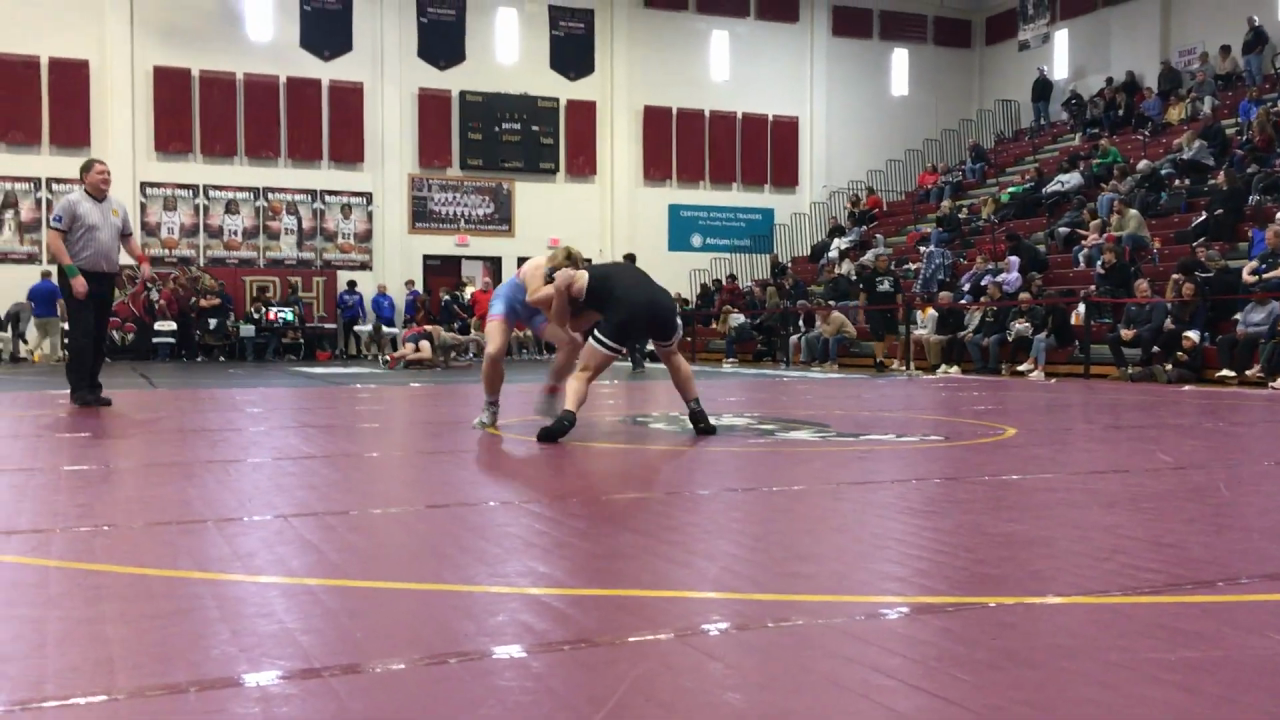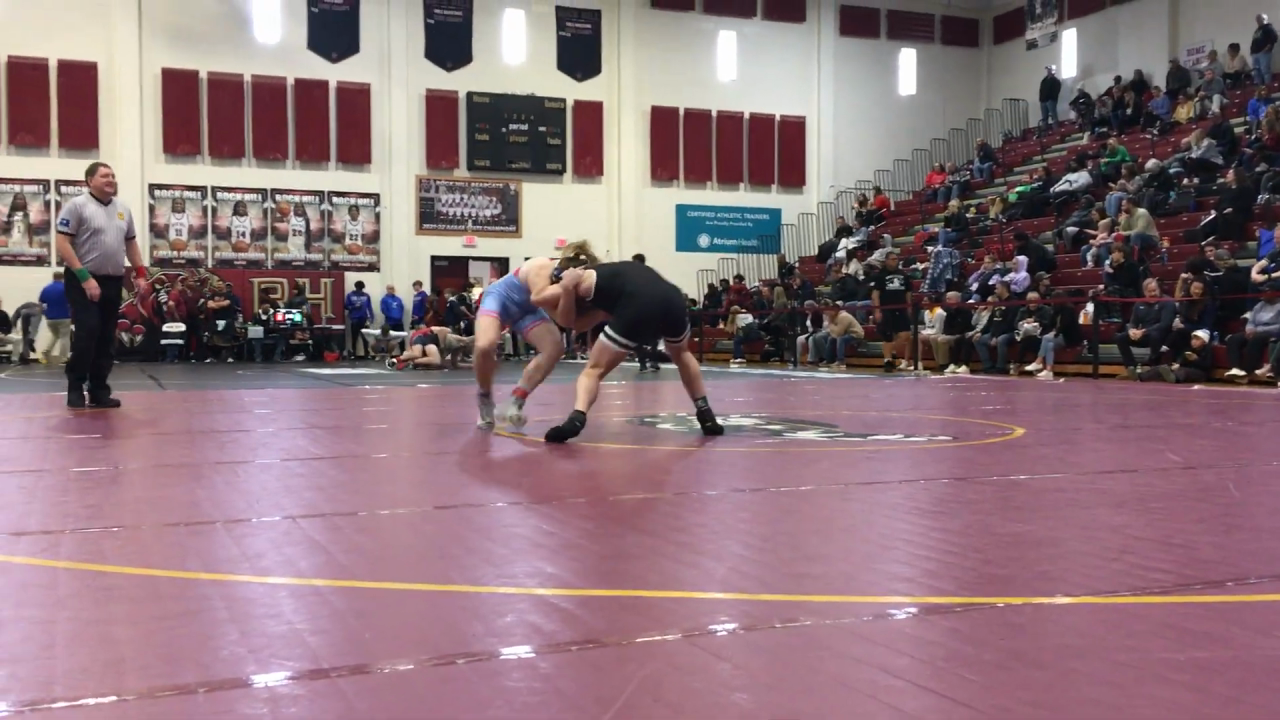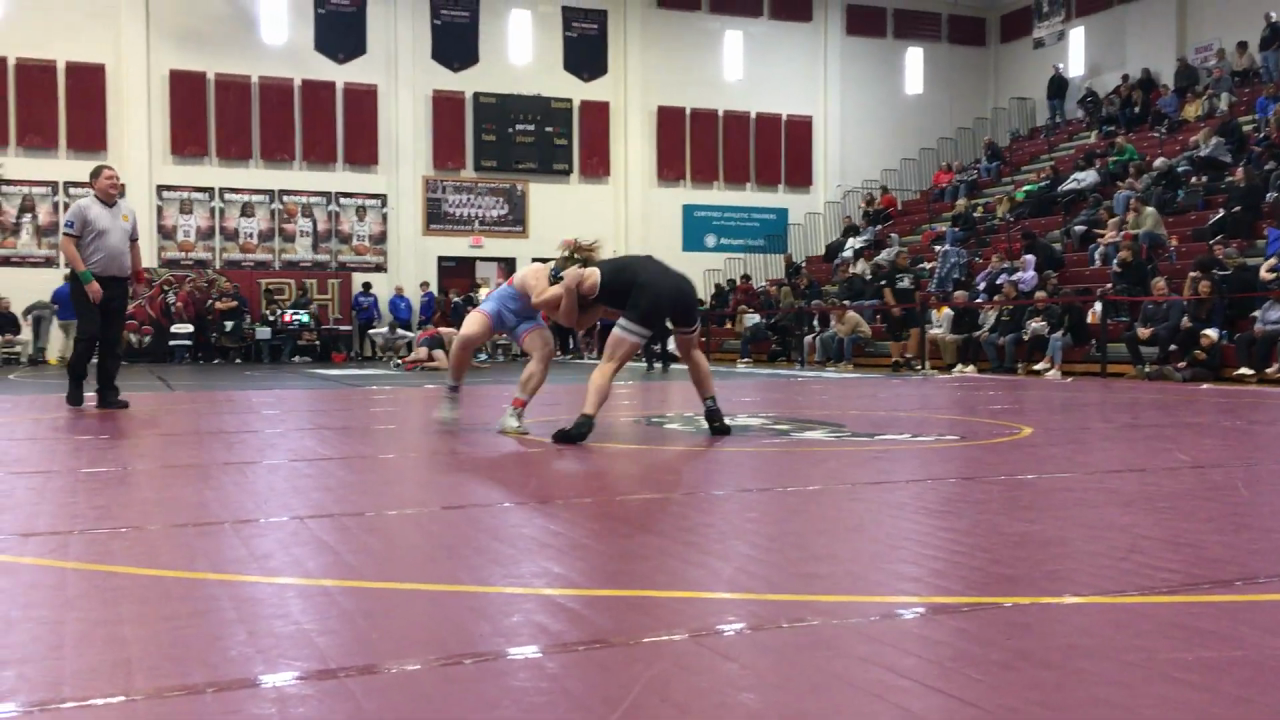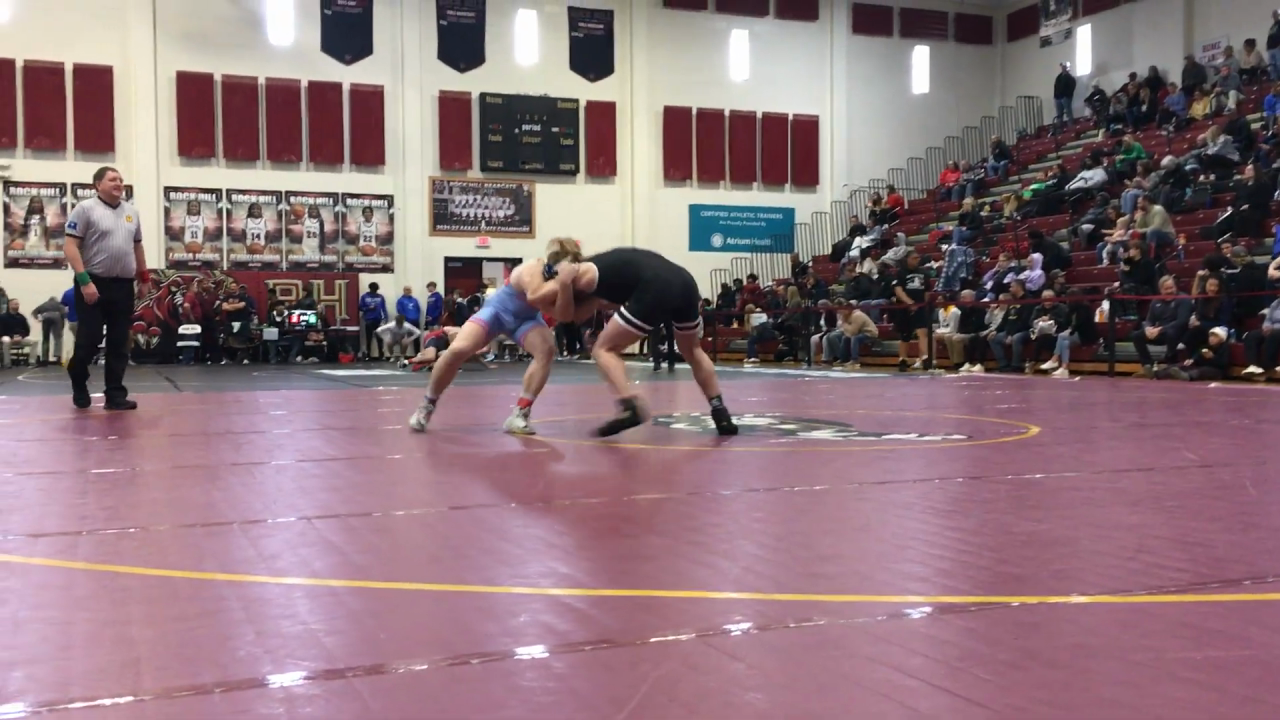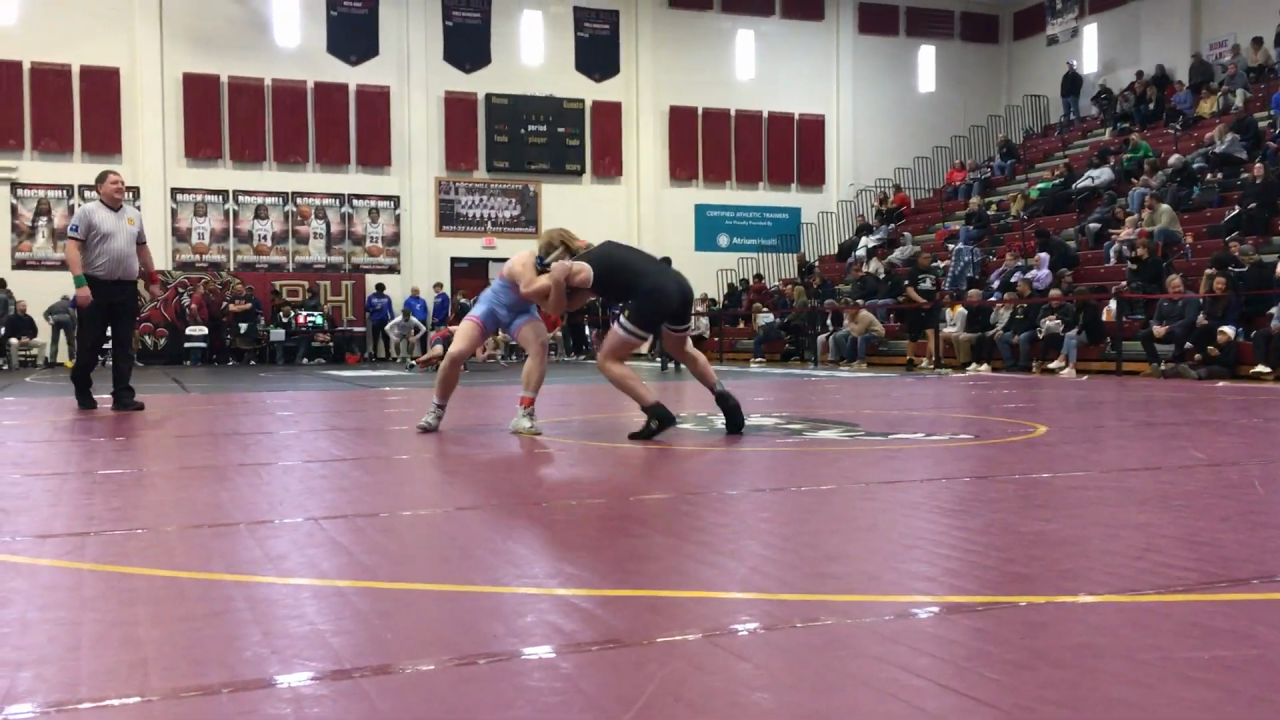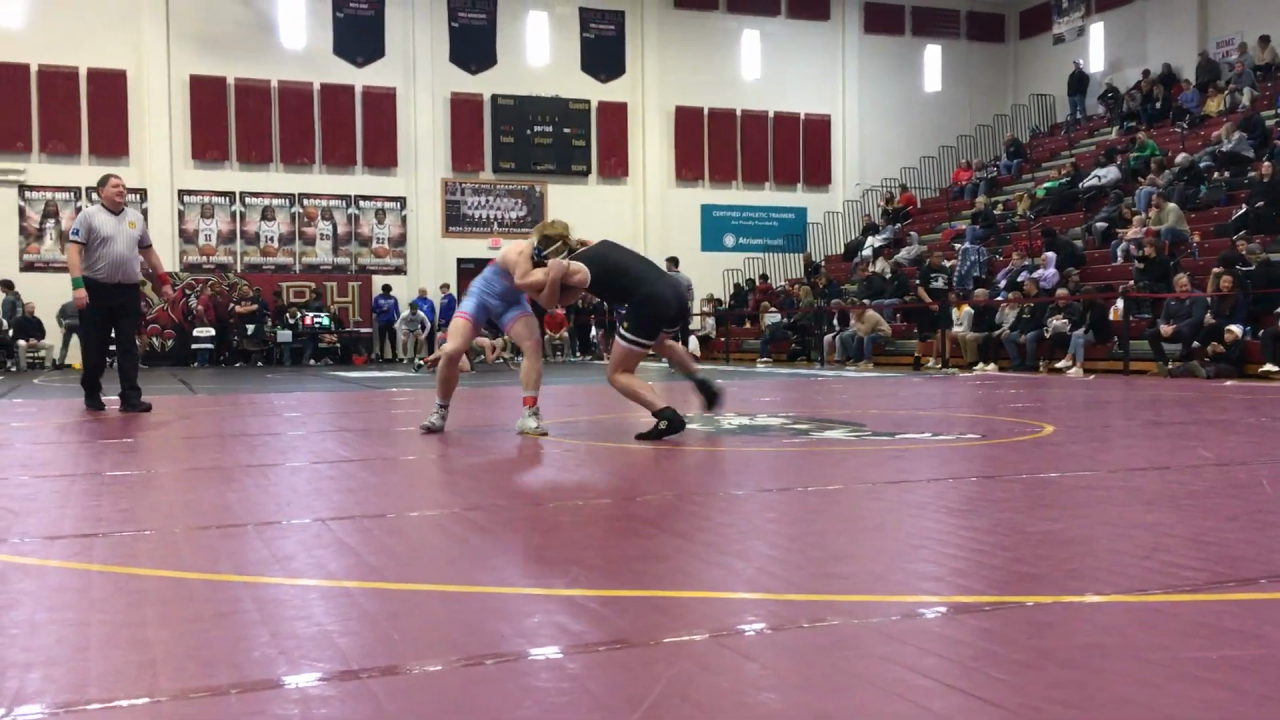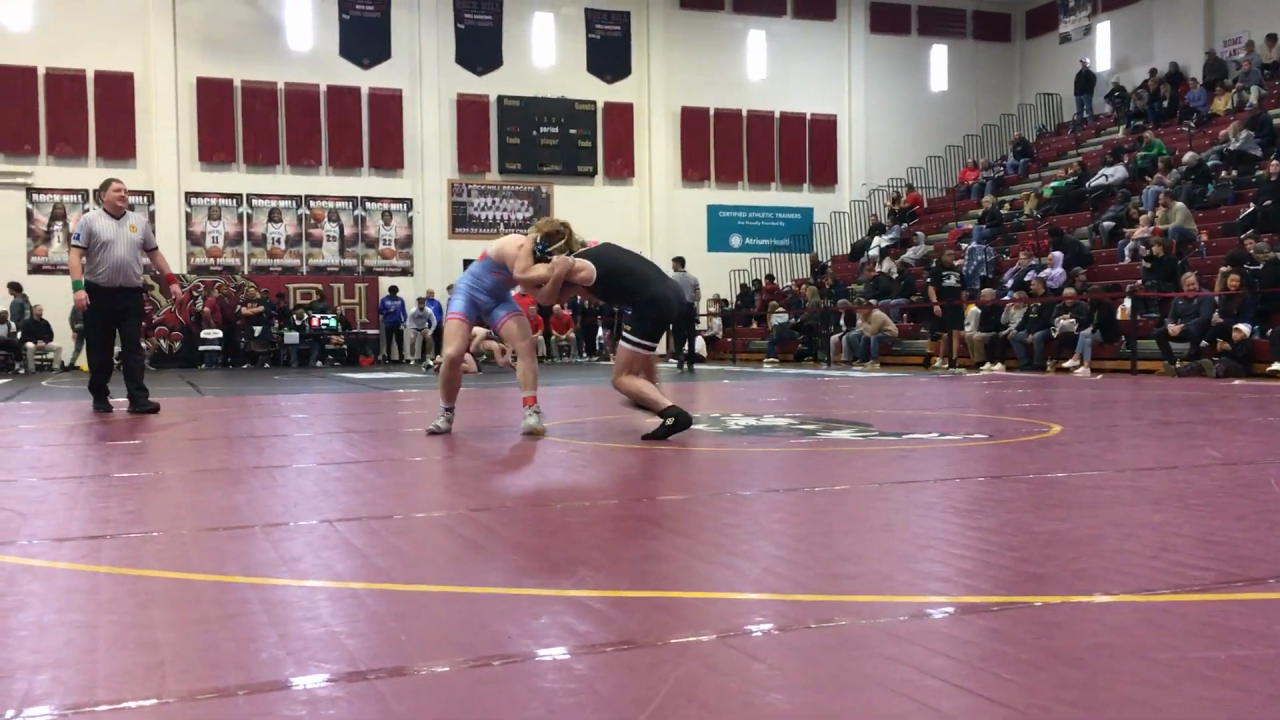
dt=0.1s
person 1, frame 1
left shoulder: (118, 206)
right shoulder: (71, 202)
left elbow: (128, 239)
right elbow: (54, 240)
left wrist: (143, 262)
right wrist: (73, 274)
left hip: (105, 279)
right hip: (77, 278)
left knee: (99, 335)
right knee: (82, 331)
left ankle: (91, 389)
right ankle: (78, 388)
person 1, frame 2
left shoulder: (123, 209)
right shoulder: (77, 206)
left elbow: (130, 243)
right elbow: (62, 244)
left wrist: (140, 274)
right wrist: (85, 278)
left hip: (113, 282)
right hip: (83, 281)
left knee: (106, 339)
right knee: (87, 332)
left ankle: (98, 392)
right ankle: (76, 387)
person 1, frame 3
left shoulder: (127, 211)
right shoulder: (82, 208)
left elbow: (133, 246)
right elbow: (68, 246)
left wrist: (139, 278)
right wrist: (88, 280)
left hip: (118, 284)
right hip: (88, 283)
left knee: (112, 342)
right knee: (88, 335)
left ankle: (107, 394)
right ankle: (76, 384)
person 1, frame 4
left shoulder: (131, 212)
right shoulder: (85, 209)
left elbow: (137, 247)
right elbow: (71, 246)
left wrist: (144, 278)
right wrist: (84, 281)
left hip: (123, 285)
right hip: (93, 283)
left knee: (119, 343)
right knee: (89, 338)
left ankle: (115, 395)
right ankle: (79, 384)
person 1, frame 5
left shoulder: (134, 215)
right shoulder: (87, 212)
left elbow: (142, 249)
right elbow: (72, 249)
left wrist: (152, 280)
right wrist: (80, 283)
left hip: (126, 287)
right hip: (95, 286)
left knee: (124, 345)
right knee: (90, 342)
left ankle: (123, 397)
right ankle: (82, 391)
person 1, frame 6
left shoulder: (136, 218)
right shoulder: (88, 216)
left elbow: (148, 252)
right elbow: (73, 252)
left wrist: (163, 282)
right wrist: (78, 286)
left hip: (129, 290)
right hip: (97, 290)
left knee: (128, 346)
right knee: (95, 347)
left ankle: (131, 398)
right ankle: (92, 394)
person 1, frame 7
left shoulder: (139, 222)
right shoulder: (89, 220)
left elbow: (154, 253)
right elbow: (76, 256)
left wrist: (171, 281)
right wrist: (78, 287)
left hip: (132, 293)
right hip: (99, 293)
left knee: (133, 347)
right knee: (100, 349)
left ankle: (138, 399)
right ankle: (100, 397)
person 2, frame 1
right shoulder: (538, 267)
right elbow: (533, 298)
left hip: (535, 309)
right hip: (507, 301)
left knee: (573, 344)
right knee: (494, 353)
left ankle: (549, 398)
right ankle: (490, 407)
person 2, frame 2
right shoulder: (541, 267)
right elbow: (538, 297)
left hip: (527, 309)
right hip: (500, 298)
left knee: (555, 348)
right knee: (485, 346)
left ankle: (514, 403)
right ankle: (485, 399)
person 2, frame 3
right shoulder: (537, 272)
left elbow: (567, 320)
right elbow: (538, 301)
right wrist: (566, 287)
left hip: (523, 317)
right hip: (497, 306)
left knee: (544, 353)
right knee: (466, 338)
left ankle: (513, 414)
right ankle: (452, 395)
person 2, frame 4
right shoulder: (532, 269)
right elbow: (535, 296)
left hip: (526, 318)
right hip: (498, 310)
left knee: (547, 350)
right knee: (457, 352)
left ankle: (520, 415)
right ankle: (427, 406)
person 2, frame 5
right shoulder: (523, 262)
left elbow: (555, 309)
right elbow: (529, 289)
left wrist: (558, 282)
right wrist: (555, 278)
left hip: (521, 311)
right hip: (491, 304)
left knee: (539, 346)
right knee: (456, 353)
left ankle: (525, 415)
right ankle: (436, 412)
person 2, frame 6
right shoulder: (519, 251)
left elbow: (547, 301)
right elbow: (524, 282)
left hip: (512, 302)
right hip: (481, 294)
left knee: (533, 343)
right knee: (451, 352)
left ankle: (530, 413)
right ankle: (440, 412)
person 2, frame 7
right shoulder: (515, 245)
right elbow: (523, 276)
right wrist: (555, 269)
left hip: (499, 300)
right hip: (468, 293)
left knee: (526, 345)
right knee: (453, 353)
left ankle: (532, 413)
right ankle: (446, 415)
person 3, frame 1
left shoulder: (575, 281)
left hip: (626, 309)
right hip: (661, 303)
left knee: (583, 372)
right knee: (671, 356)
left ankle: (566, 419)
right ankle: (699, 417)
person 3, frame 2
left shoulder: (581, 282)
left hip: (638, 306)
right hip: (673, 298)
left knee: (593, 370)
right knee: (681, 353)
left ankle: (576, 419)
right ankle: (706, 416)
person 3, frame 3
left shoulder: (585, 280)
left hip: (651, 294)
right hip: (683, 287)
left knee: (608, 365)
right knee: (690, 352)
left ankle: (584, 421)
right ankle: (714, 415)
person 3, frame 4
left shoulder: (582, 275)
right shoulder: (606, 263)
left elbow: (563, 314)
left hip: (655, 290)
right hip: (684, 282)
left knee: (603, 350)
right knee: (691, 350)
left ankle: (629, 408)
right ankle: (721, 415)
person 3, frame 5
left shoulder: (578, 271)
right shoulder: (606, 248)
left hip: (653, 296)
right hip: (679, 287)
left knee: (607, 360)
right knee: (681, 350)
left ankle: (658, 414)
right ankle: (725, 399)
person 3, frame 6
left shoulder: (571, 269)
right shoulder: (595, 248)
left hip: (650, 302)
right hip: (675, 293)
left knee: (618, 374)
right knee: (659, 342)
left ankle: (668, 418)
right ankle: (700, 382)
person 3, frame 7
left shoulder: (575, 267)
right shoulder: (601, 250)
left wrist: (528, 246)
left hip: (653, 304)
right hip: (672, 296)
left knee: (622, 377)
left ankle: (674, 416)
right ankle: (651, 395)
